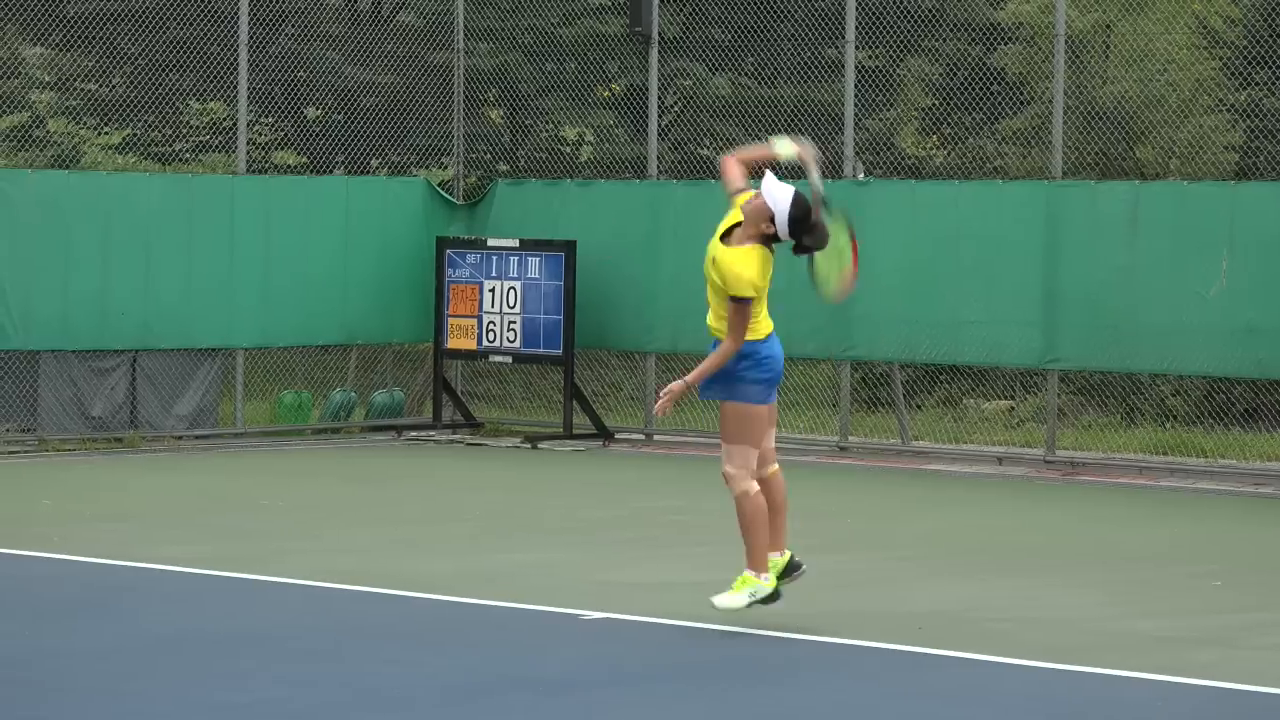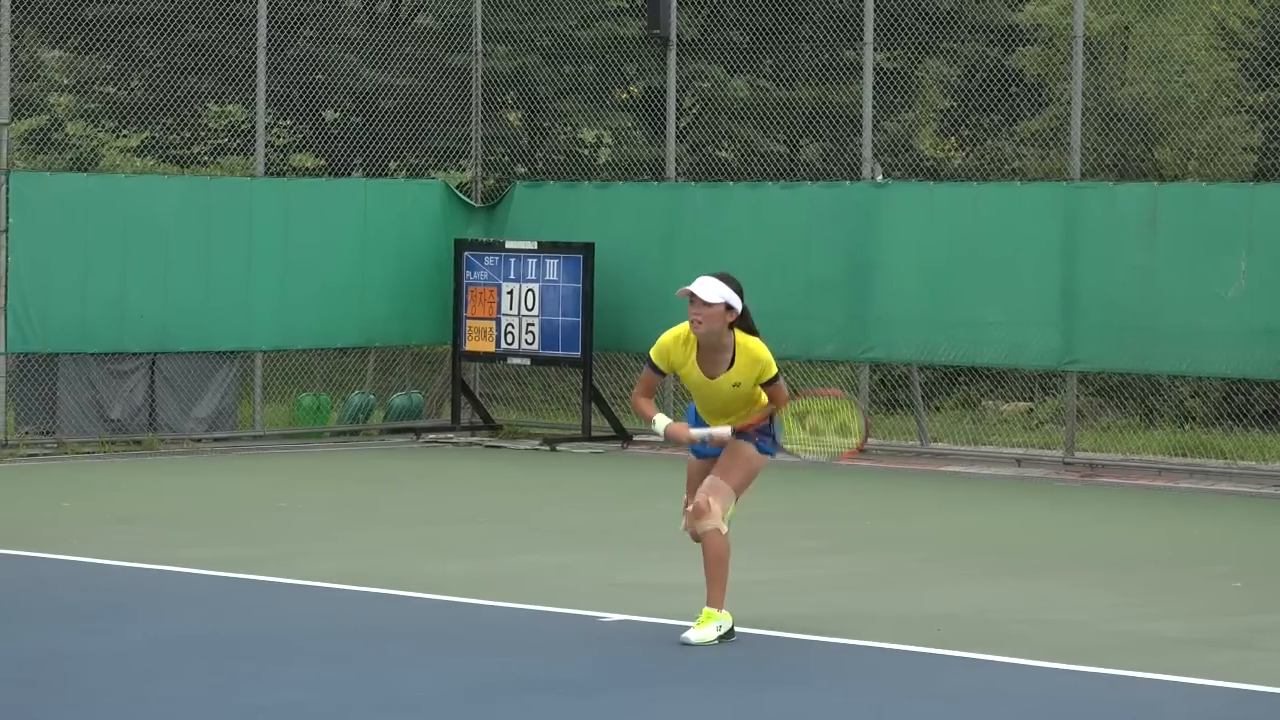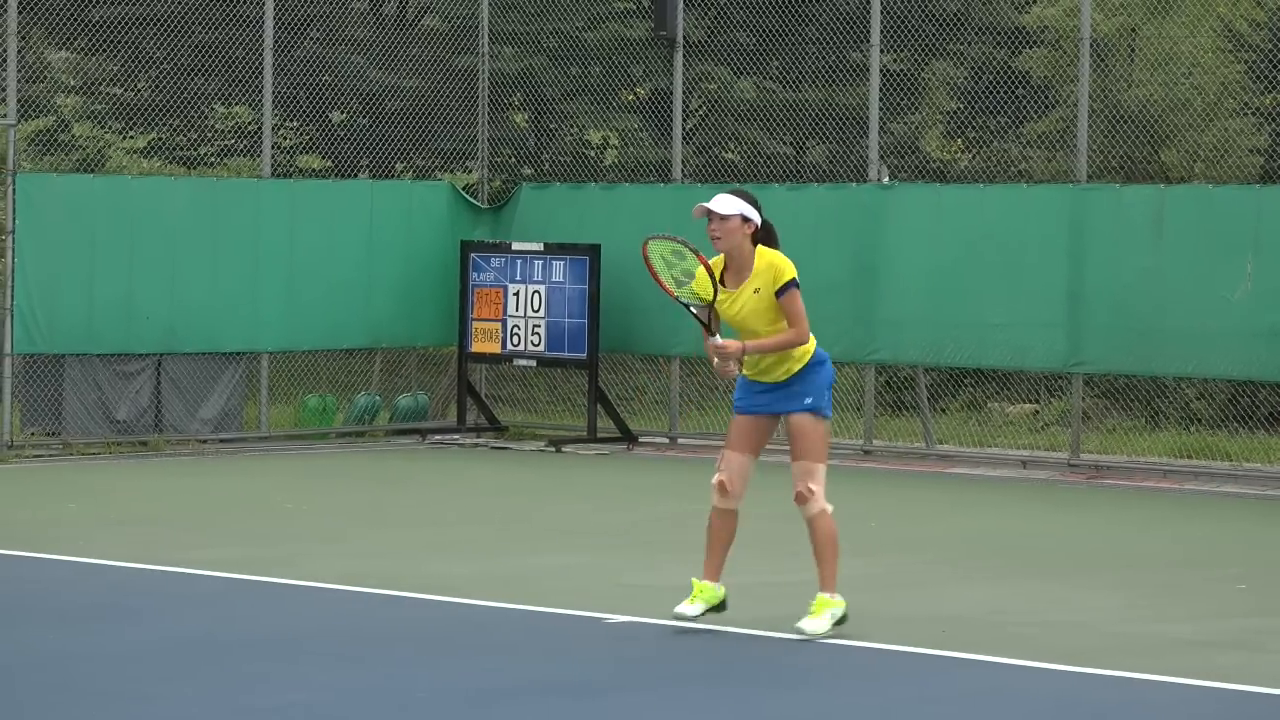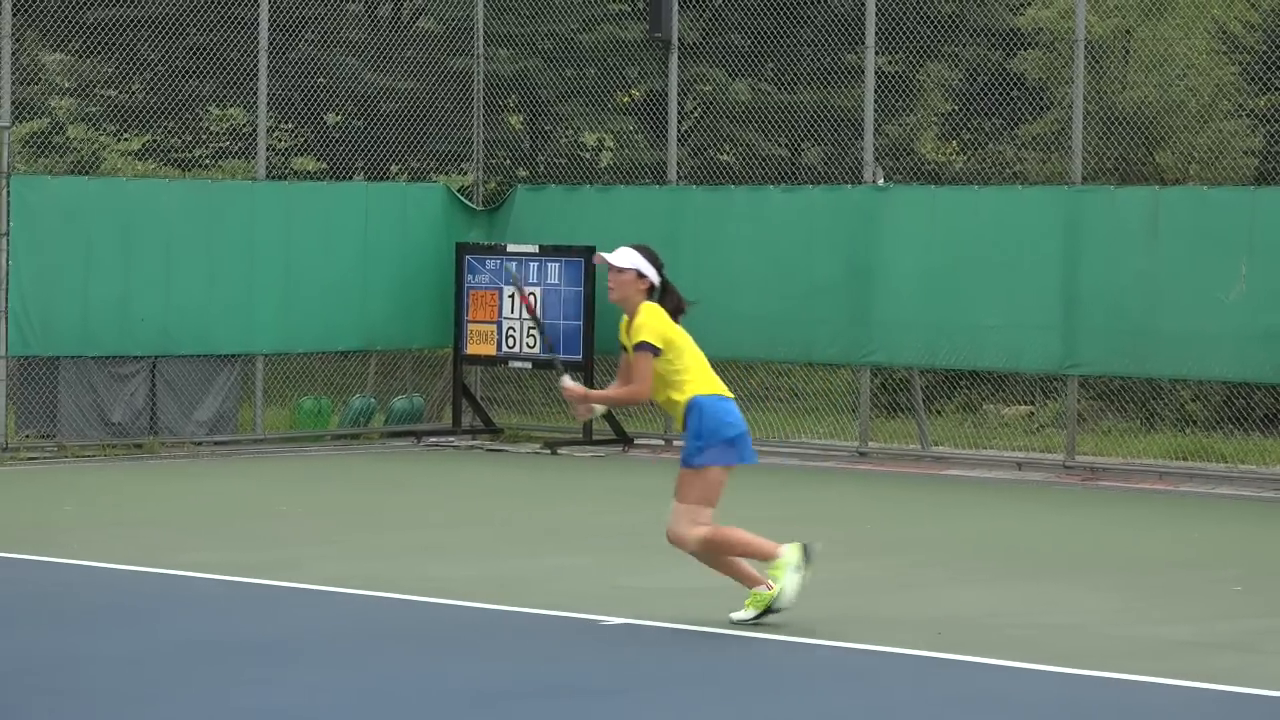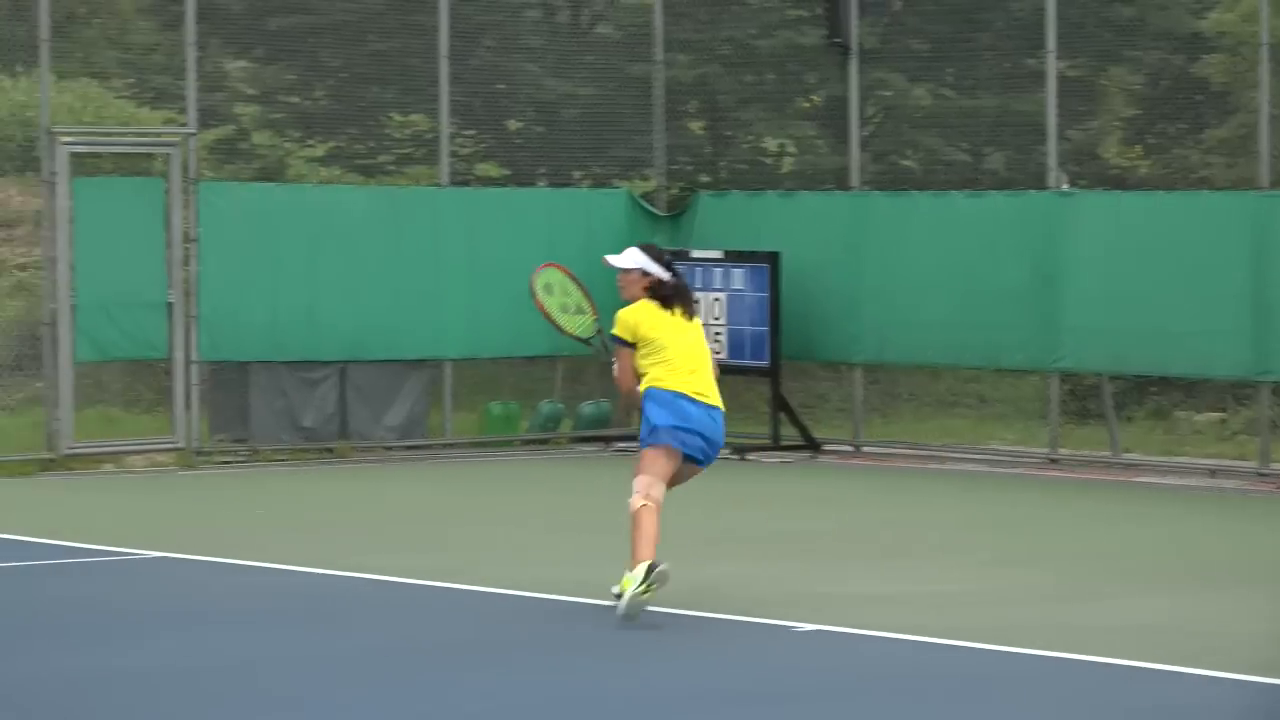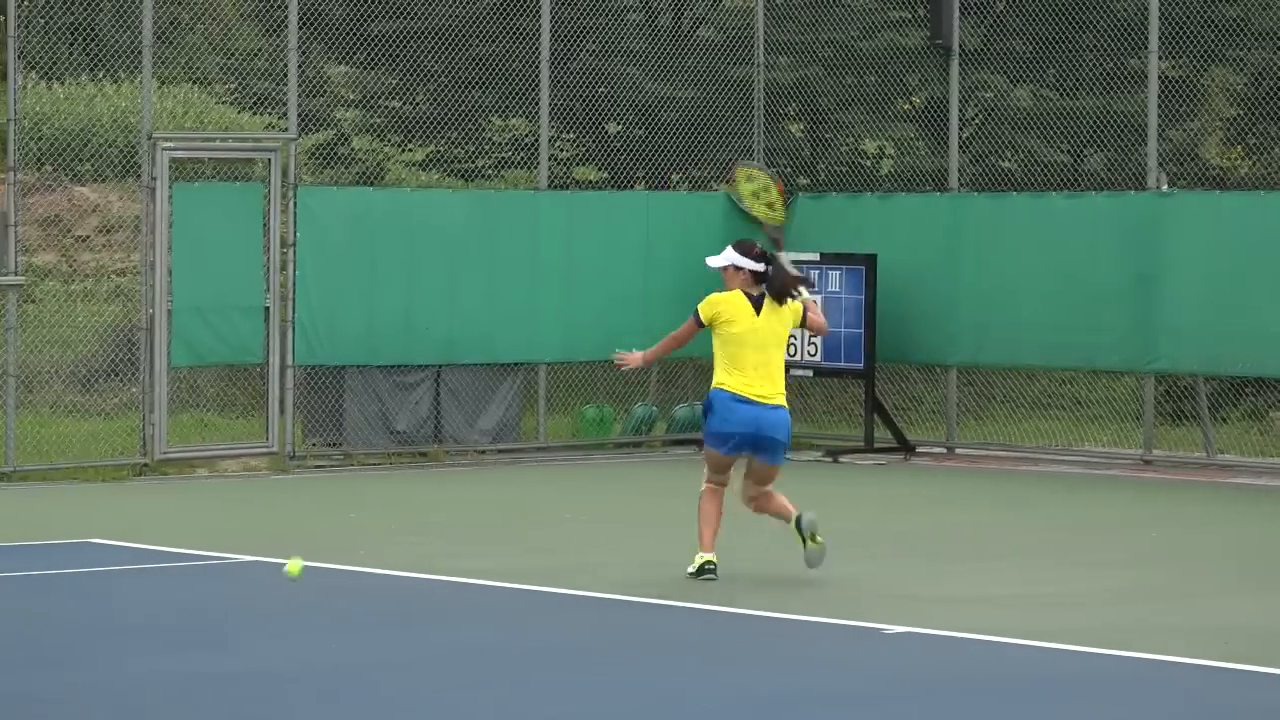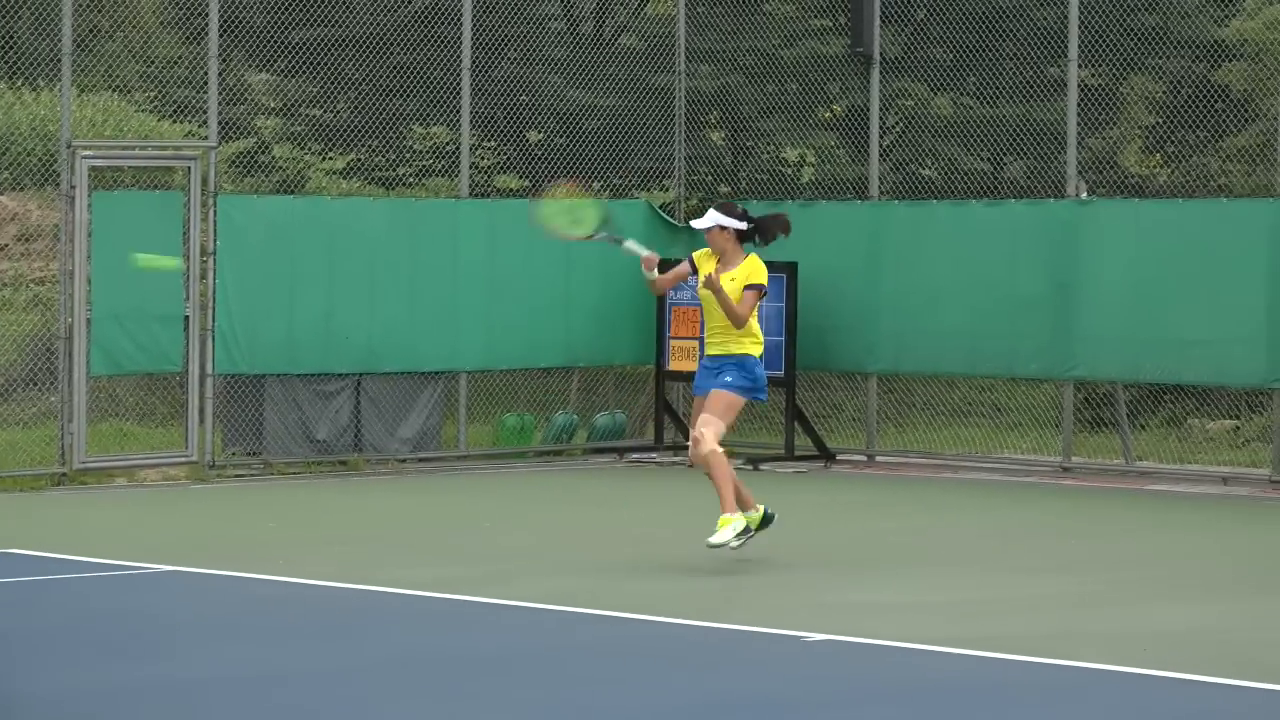
dt=0.5s
person 1, frame 1
left shoulder: (735, 263)
right shoulder: (743, 213)
left elbow: (735, 343)
right elbow: (731, 161)
left wrist: (685, 384)
right wrist: (784, 148)
left hip: (749, 360)
right hip: (763, 349)
left knee: (739, 470)
right knee: (764, 461)
left ankle: (757, 577)
right ankle: (779, 557)
person 1, frame 2
left shoulder: (756, 354)
right shoulder: (672, 342)
left elbow: (781, 406)
right elbow: (641, 396)
left wrist: (733, 432)
right wrist: (667, 426)
left hip: (750, 431)
right hip: (705, 426)
left knee: (707, 508)
right knee: (696, 526)
left ankle: (718, 616)
person 1, frame 3
left shoulder: (776, 265)
right shoulder: (711, 273)
left elbow: (800, 333)
right elbow: (708, 334)
left wrist: (744, 348)
right wrist: (726, 356)
left hip: (803, 378)
right hip: (754, 385)
left knee: (808, 493)
right knee: (726, 486)
left ankle: (829, 598)
right ankle: (710, 590)
person 1, frame 4
left shoulder: (650, 321)
right shoulder: (630, 322)
left elbow: (641, 393)
right elbow: (623, 382)
left wrist: (586, 394)
right wrist: (592, 402)
left hip: (711, 419)
right hip: (713, 422)
left knee: (689, 532)
right knee: (681, 533)
left ankle: (783, 556)
right ankle: (765, 591)
person 1, frame 5
left shoulder: (631, 317)
right shoulder: (687, 316)
left elbow: (627, 386)
left wrist: (634, 391)
left hip: (671, 411)
right hip: (712, 421)
left knee: (643, 500)
right knee: (646, 493)
left ankle: (646, 570)
right ankle: (642, 571)
person 1, frame 6
left shoulder: (718, 302)
right shoulder: (785, 306)
left elbow: (677, 340)
right elbow: (821, 328)
left wrist: (642, 359)
right wrist: (803, 292)
left hip: (729, 409)
right hip: (773, 418)
left knee: (714, 484)
right knee: (757, 496)
left ankle: (706, 558)
right ankle: (798, 520)
person 1, frame 7
left shoulder: (753, 269)
right shoulder: (703, 258)
left elbow: (740, 320)
right elbow: (659, 286)
left wrist: (717, 288)
right wrist: (652, 273)
left hip: (739, 363)
right hip: (711, 362)
left knee: (704, 439)
right knee: (698, 454)
left ankle: (732, 518)
right ankle: (752, 511)
